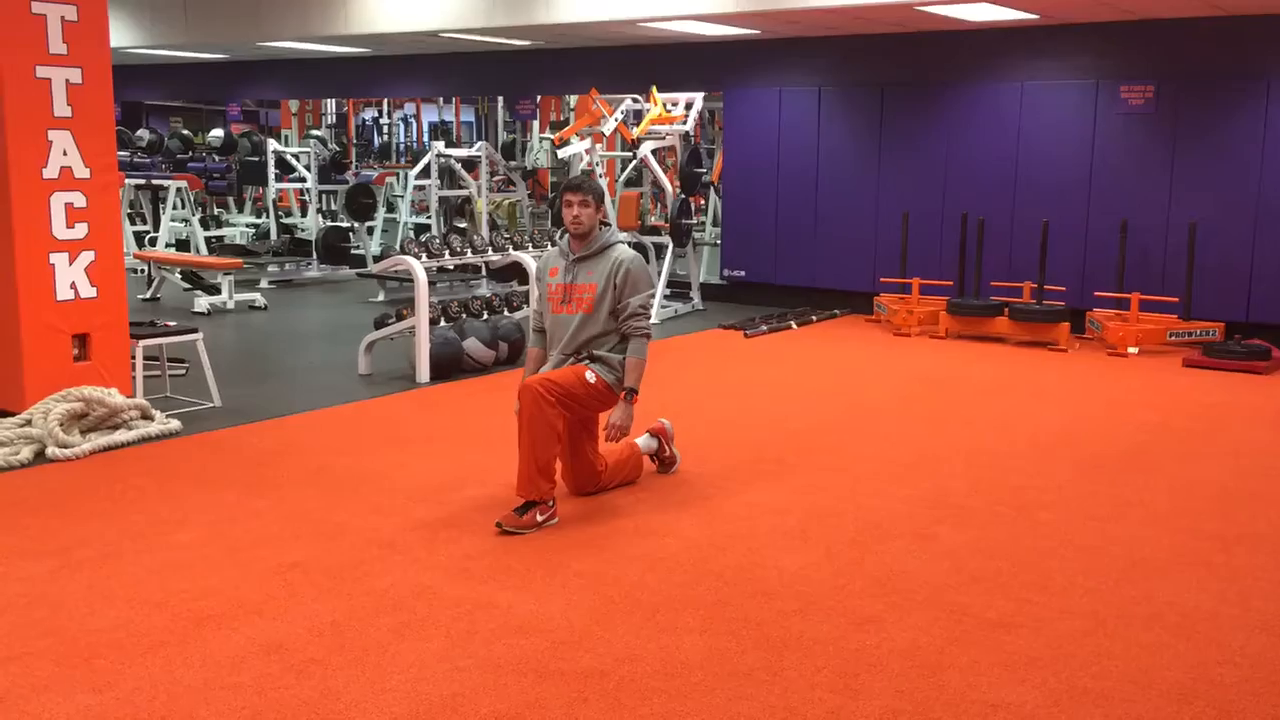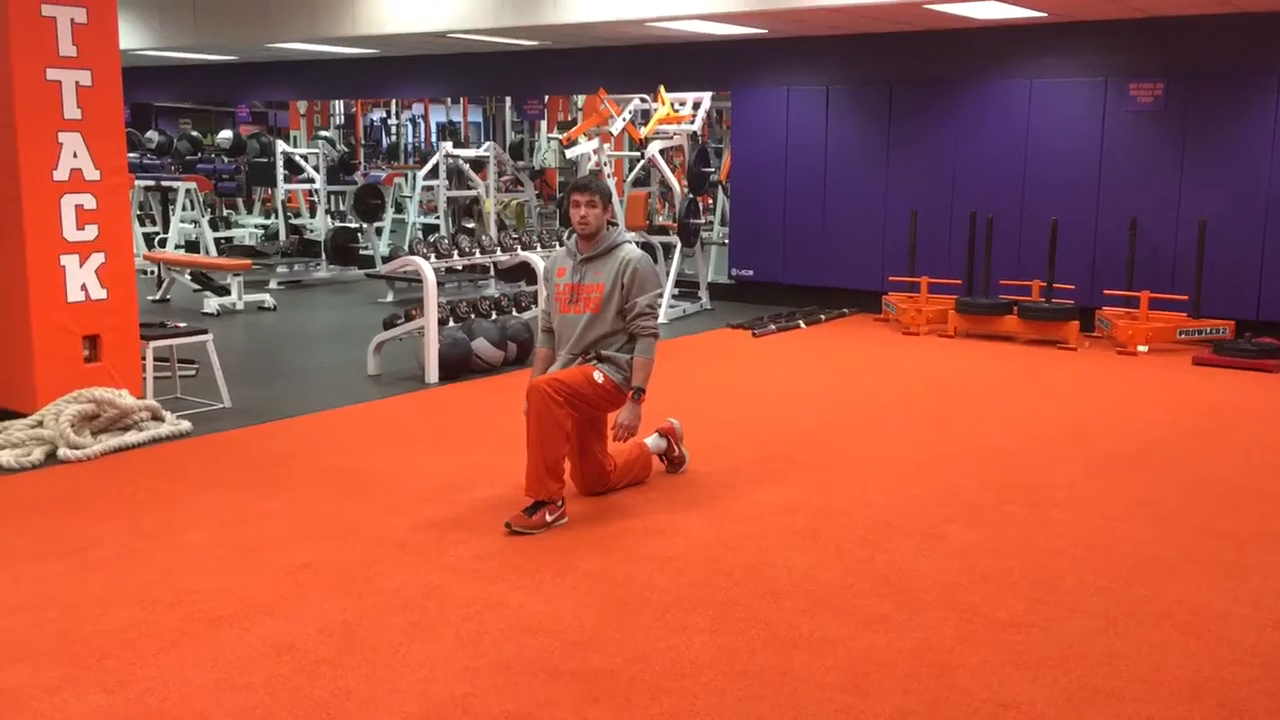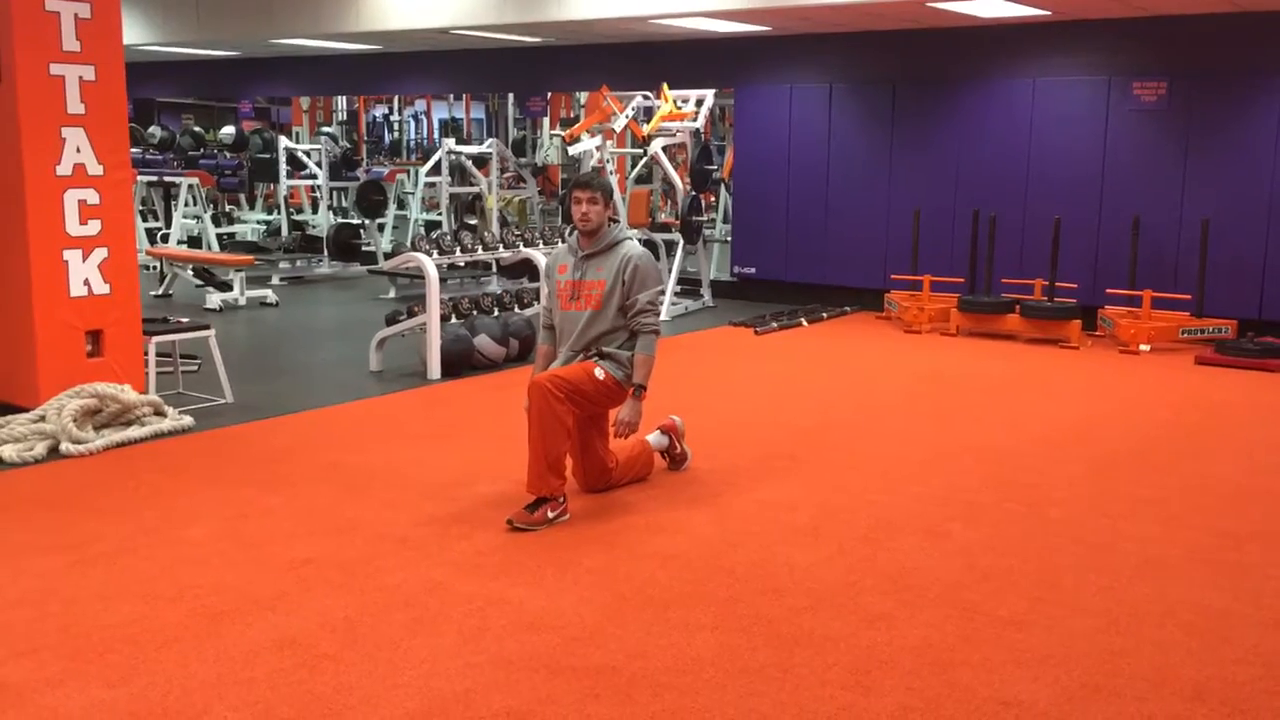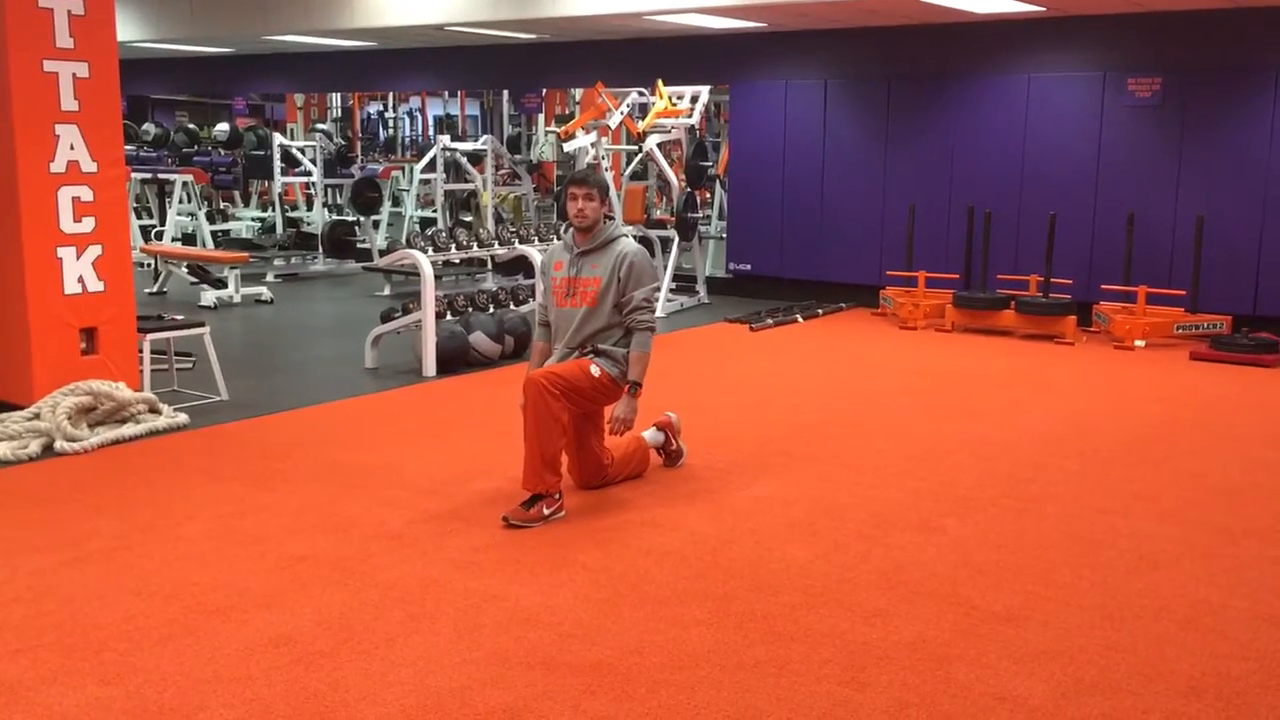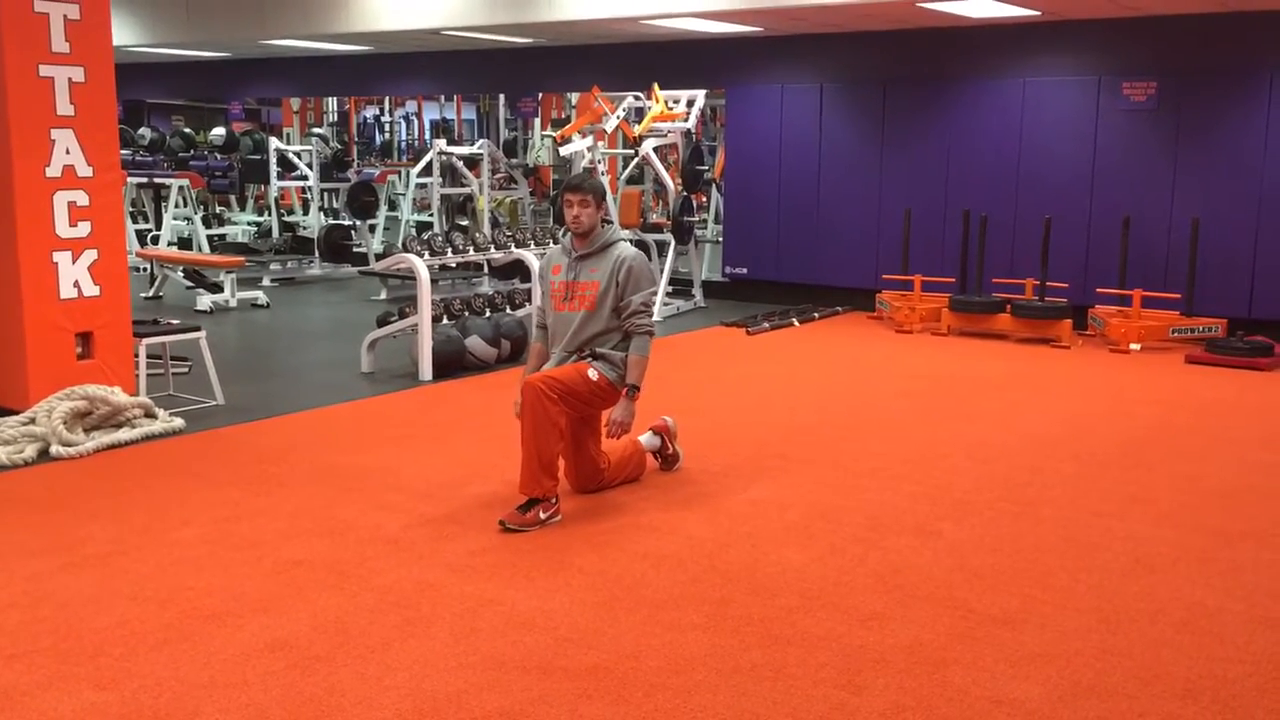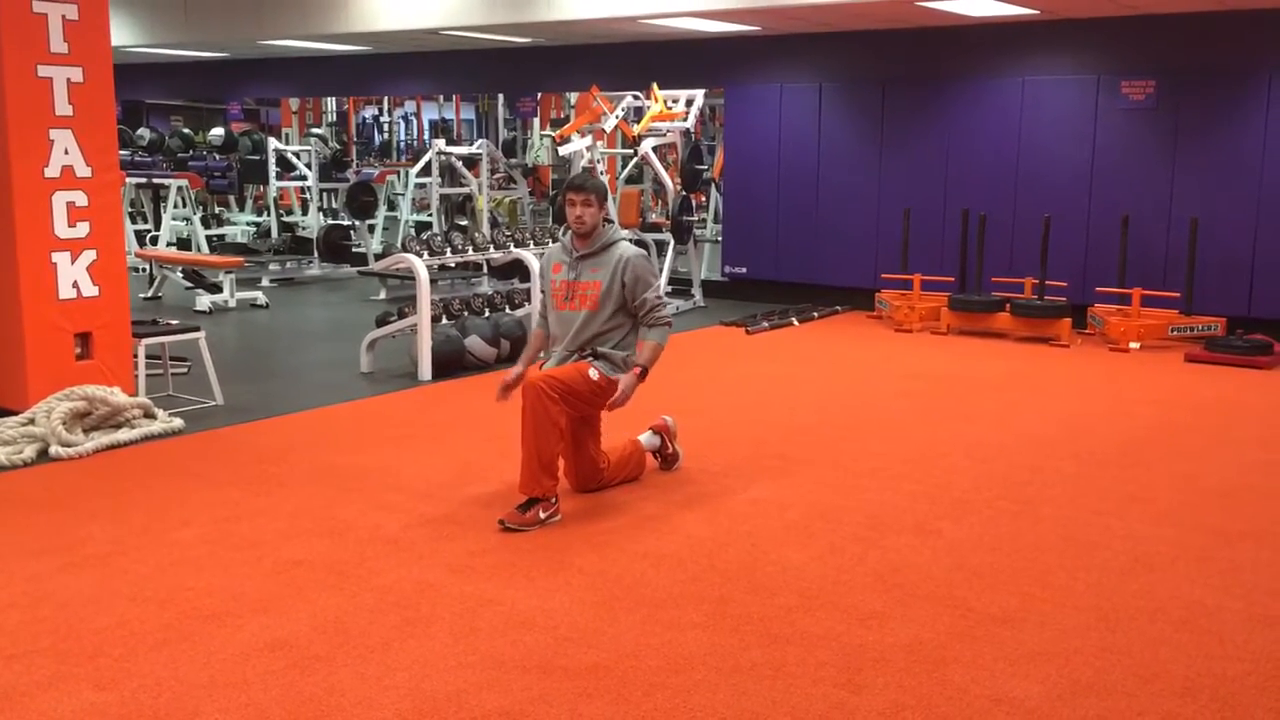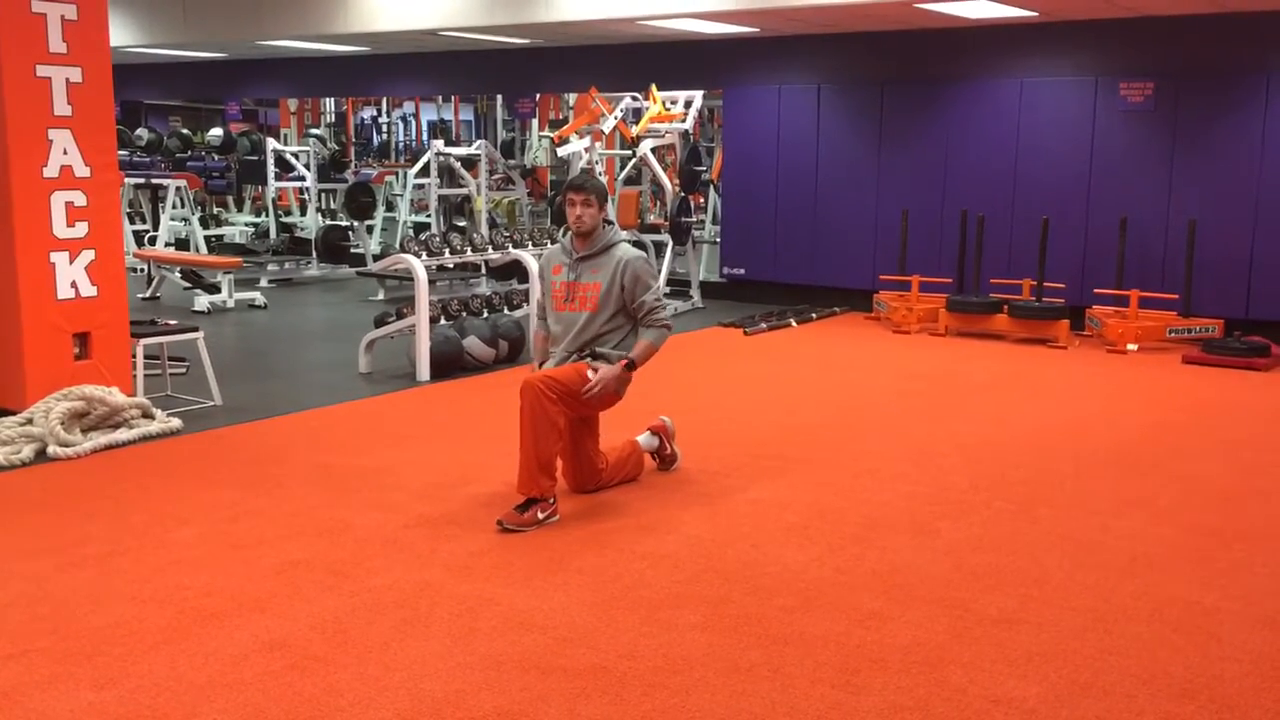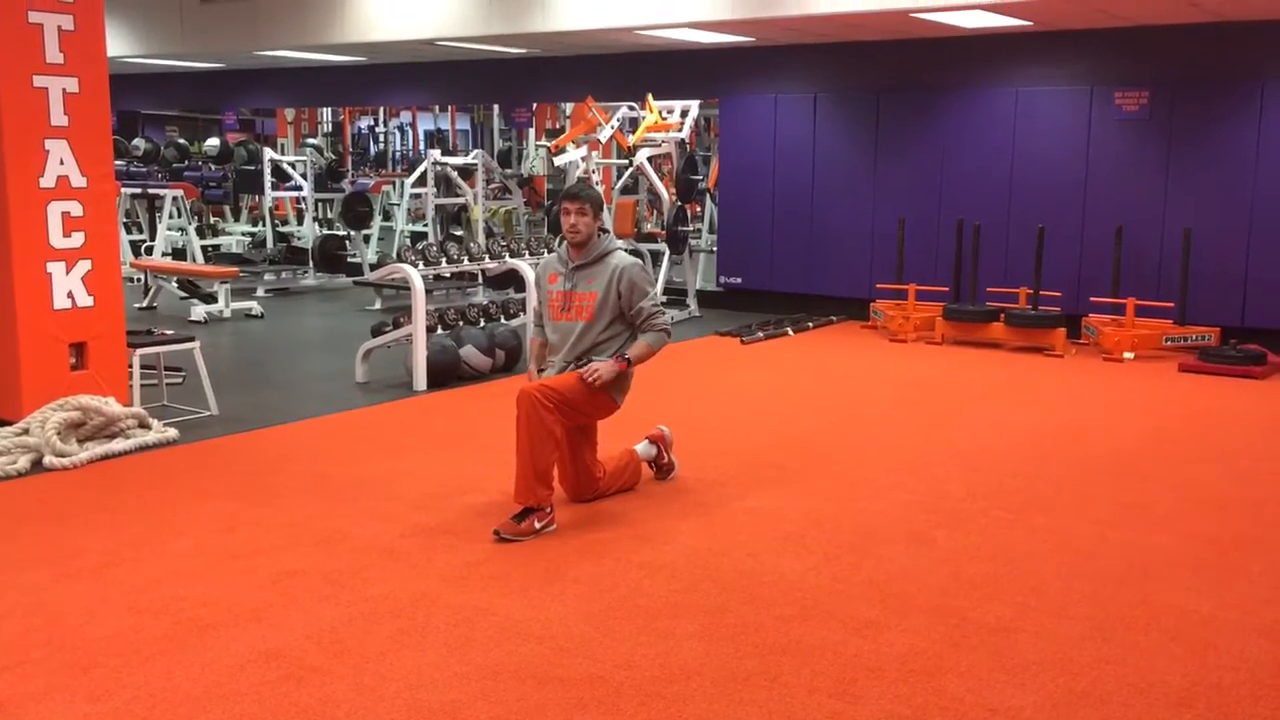
dt=0.5s
person 1, frame 1
left shoulder: (624, 262)
right shoulder: (549, 263)
left elbow: (638, 335)
right elbow: (539, 331)
left wrist: (628, 400)
right wrist: (523, 392)
left hip: (600, 371)
right hip: (563, 375)
left knee: (537, 390)
right knee: (584, 481)
left ankle: (538, 501)
right ankle: (652, 443)
person 1, frame 2
left shoulder: (631, 262)
right shoulder: (557, 263)
left elbow: (645, 335)
right elbow: (547, 331)
left wrist: (635, 399)
right wrist: (532, 392)
left hip: (609, 372)
right hip: (572, 376)
left knee: (545, 390)
right knee: (593, 480)
left ankle: (549, 502)
right ankle: (660, 441)
person 1, frame 3
left shoulder: (633, 258)
right shoulder: (558, 259)
left elbow: (646, 331)
right elbow: (548, 327)
left wrist: (636, 396)
right wrist: (533, 388)
left hip: (610, 368)
right hip: (573, 372)
left knee: (546, 387)
right knee: (596, 477)
left ankle: (549, 497)
right ankle: (662, 440)
person 1, frame 4
left shoulder: (628, 255)
right shoulder: (553, 256)
left elbow: (642, 328)
right elbow: (544, 325)
left wrist: (631, 394)
right wrist: (528, 387)
left hip: (606, 366)
right hip: (568, 370)
left knee: (542, 384)
right knee: (590, 474)
left ankle: (546, 495)
right ankle: (657, 436)
person 1, frame 5
left shoulder: (626, 260)
right shoulder: (552, 260)
left elbow: (641, 333)
right elbow: (543, 328)
left wrist: (629, 397)
right wrist: (523, 386)
left hip: (603, 369)
right hip: (565, 370)
left knee: (540, 388)
right knee: (587, 478)
left ankle: (542, 498)
right ankle: (654, 440)
person 1, frame 6
left shoulder: (628, 259)
right shoulder: (553, 258)
left elbow: (658, 322)
left wrist: (636, 374)
right wrist: (523, 364)
left hip: (603, 370)
right hip: (565, 369)
left knee: (539, 388)
right knee: (587, 478)
left ankle: (542, 498)
right ankle: (655, 439)
person 1, frame 7
left shoulder: (628, 261)
right shoulder: (552, 258)
left elbow: (657, 325)
left wrist: (622, 367)
right wrist: (538, 365)
left hip: (600, 373)
right hip: (563, 372)
left knee: (536, 390)
right knee: (585, 479)
left ankle: (541, 499)
right ankle: (652, 440)
person 1, frame 8
left shoulder: (624, 268)
right shoulder: (548, 268)
left elbow: (658, 329)
left wrist: (618, 364)
right wrist: (535, 367)
left hip: (601, 383)
right hip: (560, 380)
left knee: (532, 398)
right knee: (583, 488)
left ankle: (537, 508)
right ankle: (651, 449)
